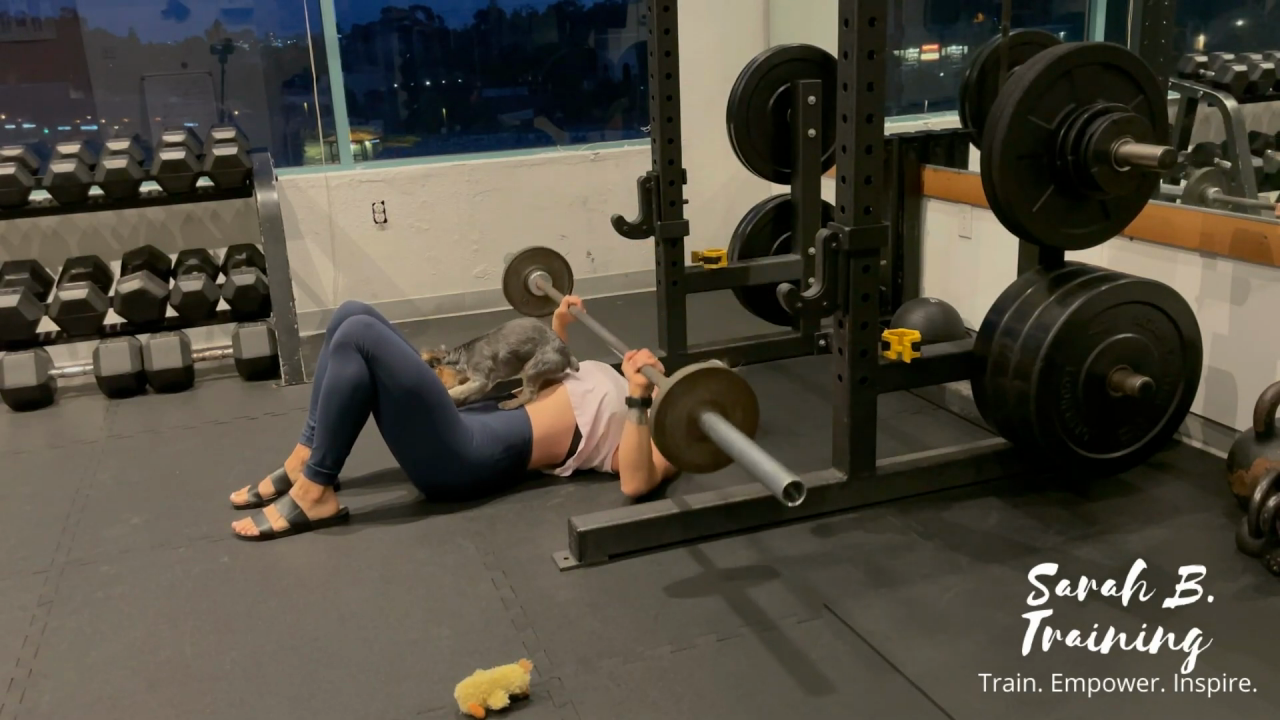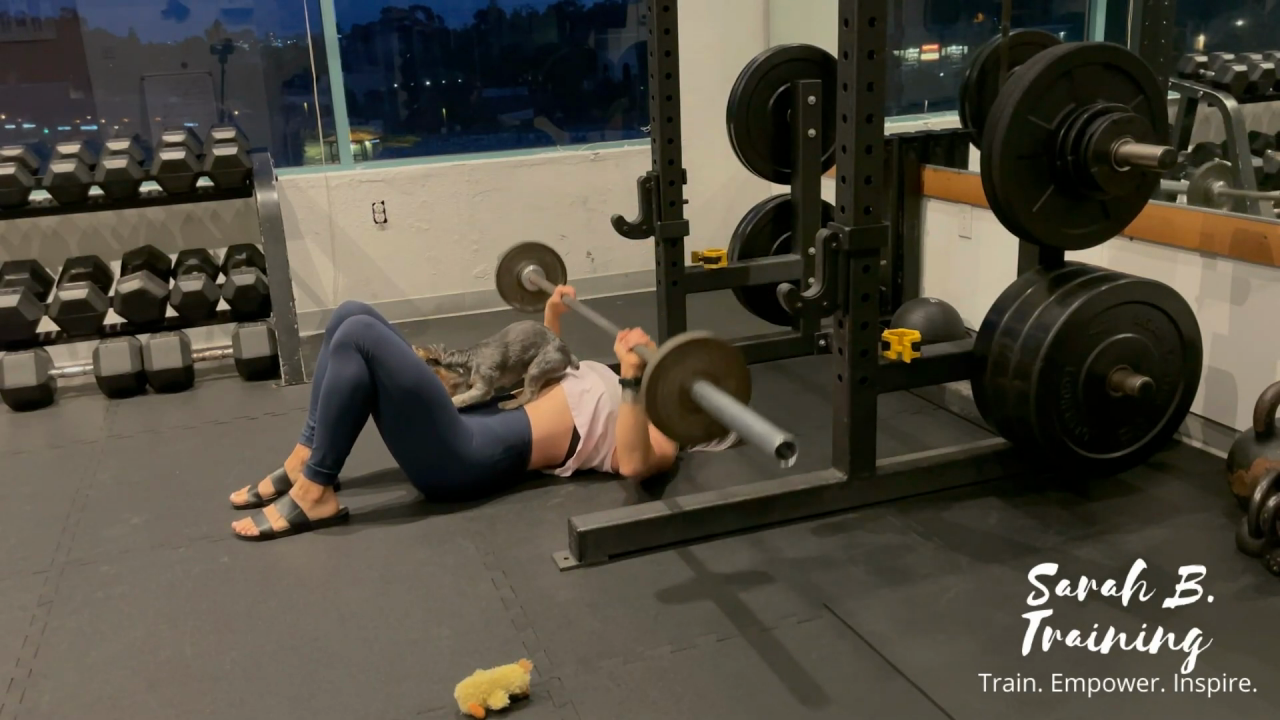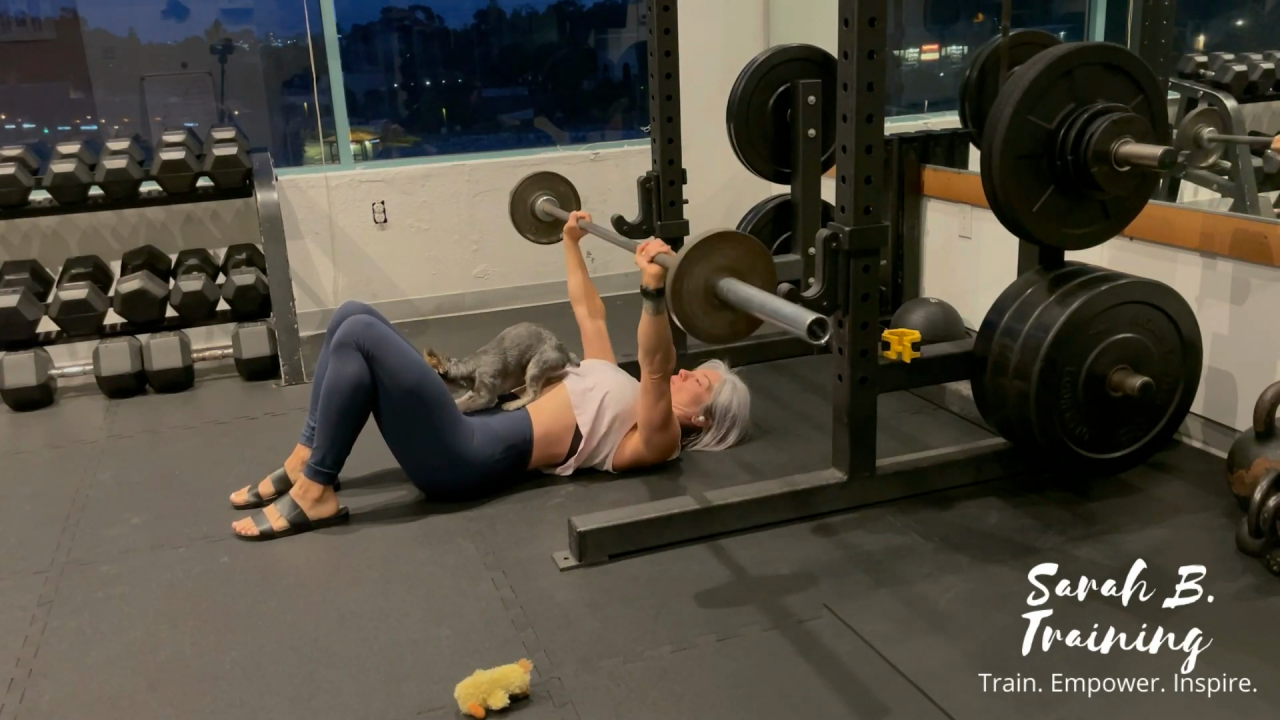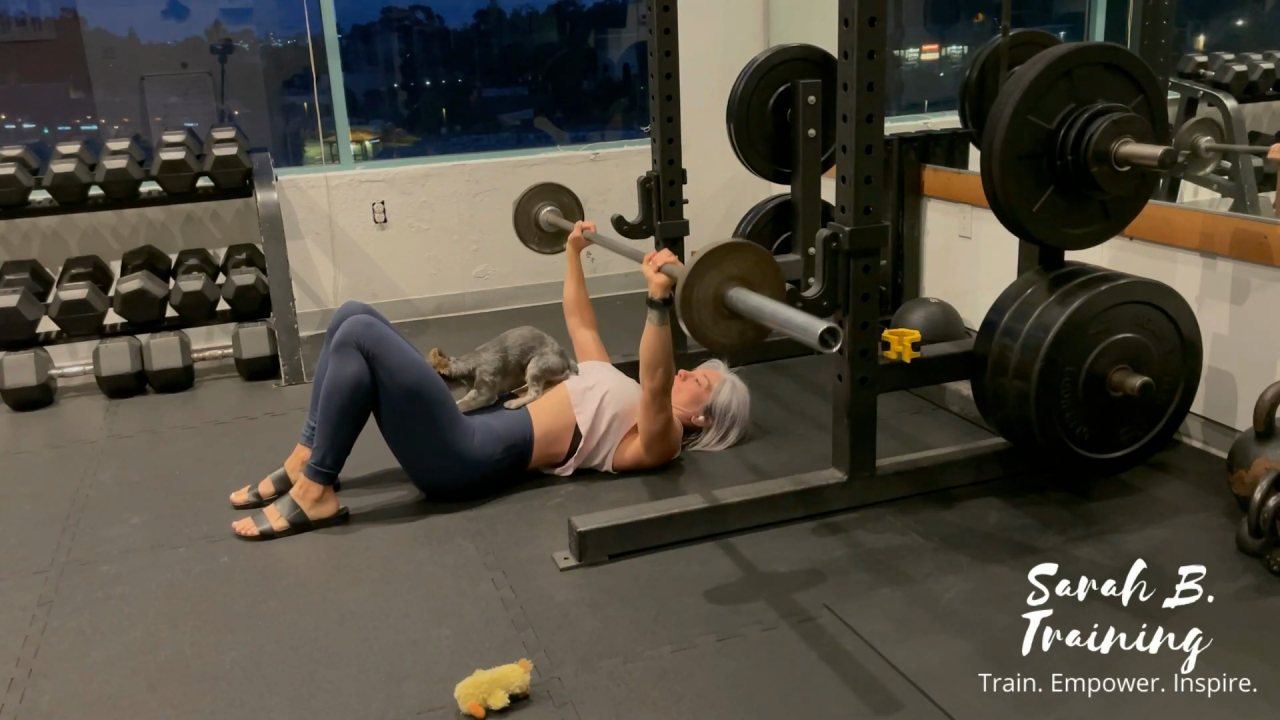
dt=0.4s
person 1, frame 1
left shoulder: (659, 444)
right shoulder: (623, 404)
left elbow: (636, 484)
left wrist: (640, 399)
right wrist: (559, 323)
left hip: (466, 457)
right hip: (475, 421)
left knee: (357, 335)
right knee: (353, 315)
left ankle: (314, 496)
right ankle: (298, 466)
person 1, frame 2
left shoulder: (659, 440)
left elbow: (632, 464)
left wrist: (633, 376)
right wrist: (552, 317)
left hip: (467, 459)
right hip: (468, 421)
left knee: (357, 336)
right knee: (352, 317)
left ankle: (314, 496)
right ankle: (302, 465)
person 1, frame 3
left shoulder: (657, 439)
right shoulder: (621, 392)
left elbow: (655, 369)
right elbow: (588, 312)
left wrist: (654, 290)
right wrist: (571, 243)
left hip: (467, 459)
right hip: (470, 424)
left knee: (359, 336)
right knee: (353, 315)
left ankle: (314, 495)
right ankle: (302, 464)
person 1, frame 4
left shoulder: (659, 439)
right shoulder: (622, 396)
left elbow: (655, 382)
right elbow: (580, 322)
left wrist: (661, 300)
right wrist: (573, 252)
left hip: (467, 457)
right hip: (471, 421)
left knee: (359, 333)
right knee: (352, 316)
left ankle: (315, 494)
right ankle: (302, 463)
